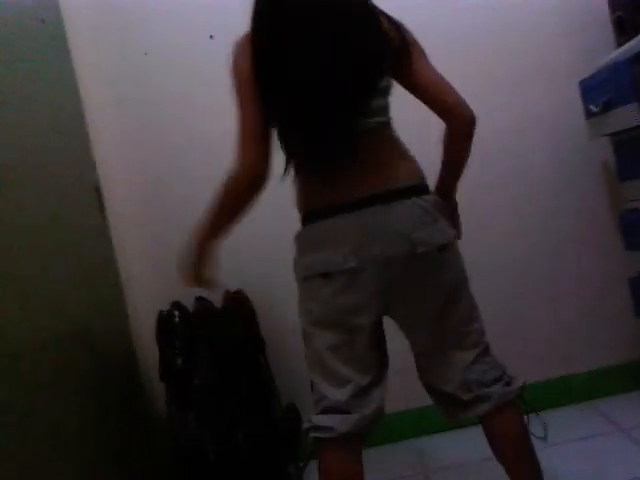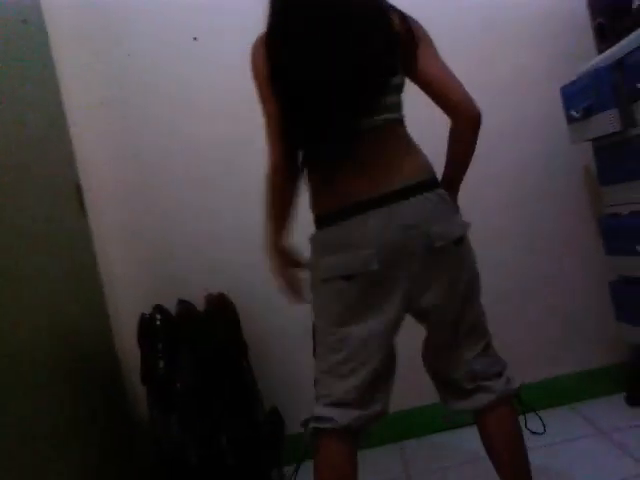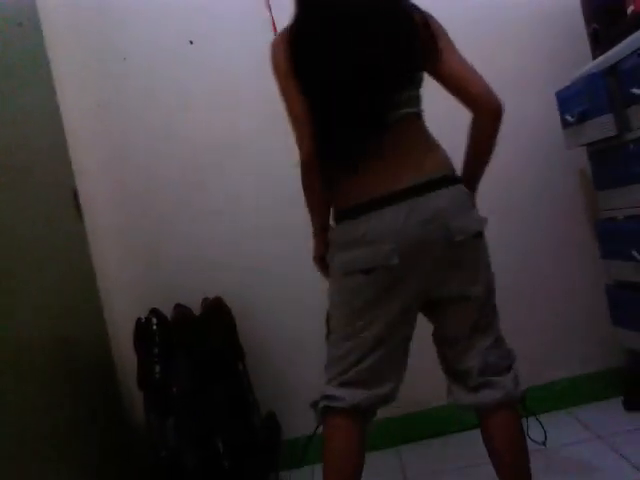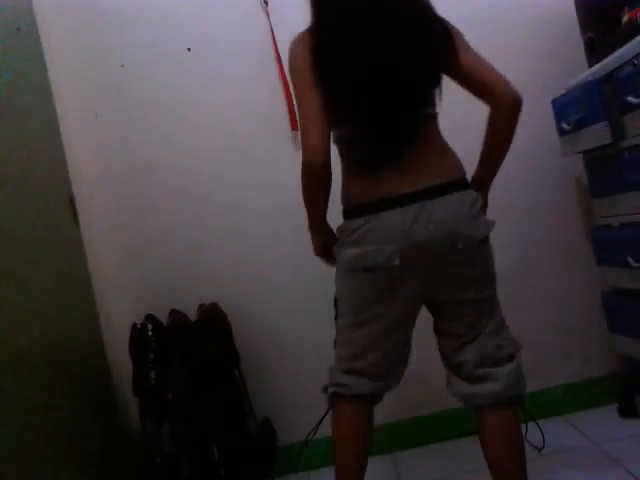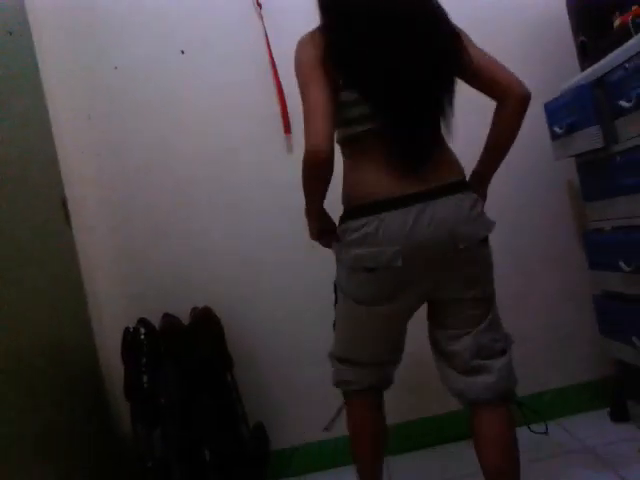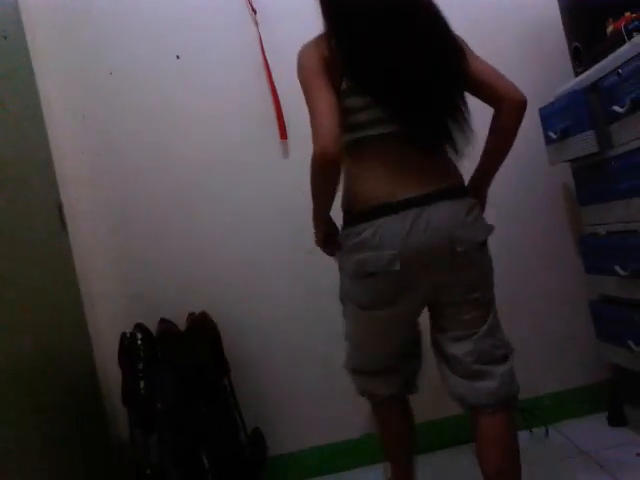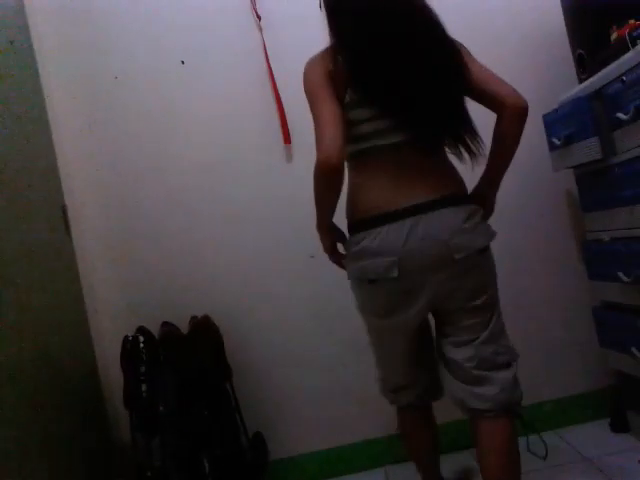
dt=0.1s
person 1, frame 1
left shoulder: (254, 49)
left elbow: (251, 172)
right elbow: (460, 117)
left wrist: (204, 240)
right wrist: (444, 195)
left hip: (329, 238)
right hip: (412, 220)
left knee: (338, 408)
right knee: (472, 373)
person 1, frame 2
left shoulder: (272, 47)
left elbow: (283, 164)
right elbow: (465, 112)
left wrist: (276, 241)
right wrist: (447, 193)
left hip: (345, 238)
right hip: (425, 215)
left knee: (341, 402)
right knee: (477, 373)
person 1, frame 3
left shoulder: (294, 45)
left elbow: (313, 159)
right elbow: (488, 106)
left wrist: (320, 235)
right wrist: (466, 186)
left hip: (365, 231)
right hip: (443, 209)
left knee: (348, 392)
right knee: (487, 372)
person 1, frame 4
left shoulder: (311, 46)
left elbow: (315, 158)
right elbow: (508, 101)
left wrist: (317, 227)
right wrist: (478, 187)
left hip: (374, 230)
right hip: (453, 213)
left knee: (355, 381)
right knee: (488, 369)
person 1, frame 5
left shoulder: (318, 47)
left elbow: (319, 149)
right elbow: (515, 94)
left wrist: (314, 214)
right wrist: (479, 181)
left hip: (375, 231)
right hip: (453, 213)
left knee: (359, 375)
right knee: (483, 372)
person 1, frame 6
left shoulder: (321, 53)
left elbow: (327, 150)
right elbow: (512, 101)
left wrist: (320, 221)
right wrist: (478, 187)
left hip: (376, 236)
right hip: (452, 218)
left knee: (384, 383)
right knee: (485, 377)
person 1, frame 7
left shoulder: (327, 67)
right shoulder: (437, 46)
left elbow: (329, 161)
right elbow: (514, 107)
left wrist: (326, 228)
right wrist: (486, 191)
left hip: (380, 245)
right hip: (454, 225)
left knee: (408, 388)
right knee: (488, 384)
